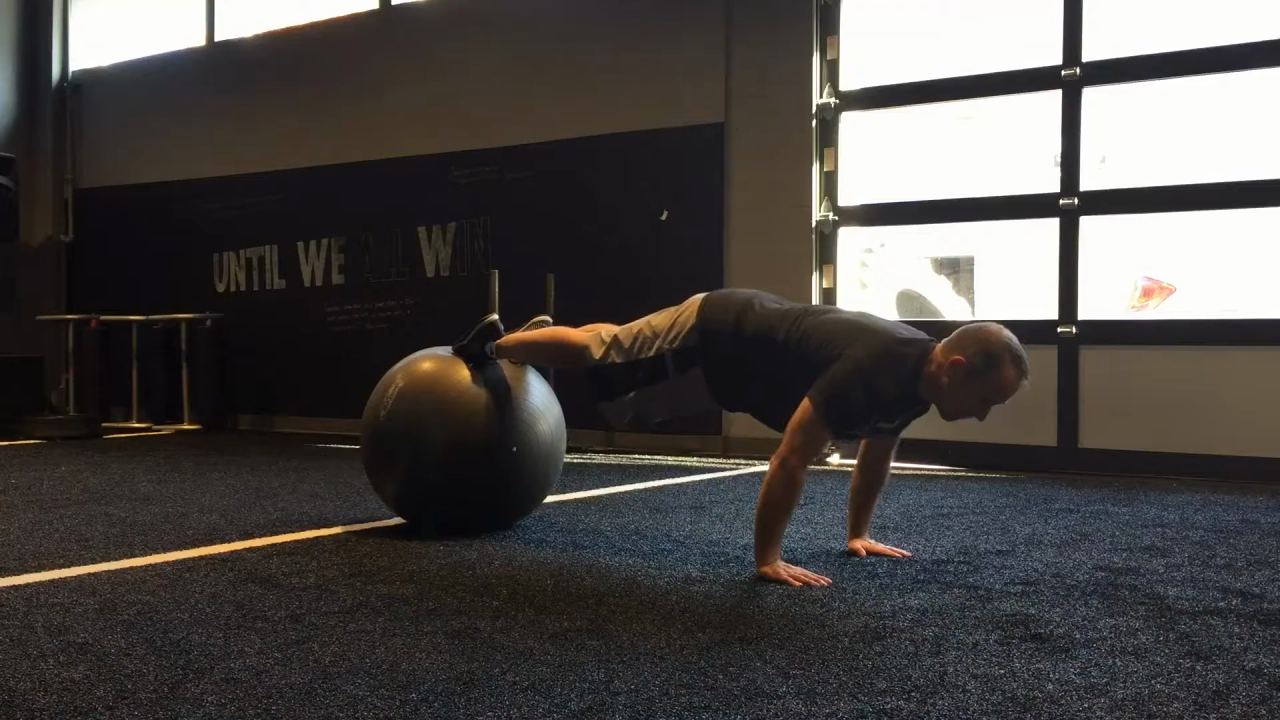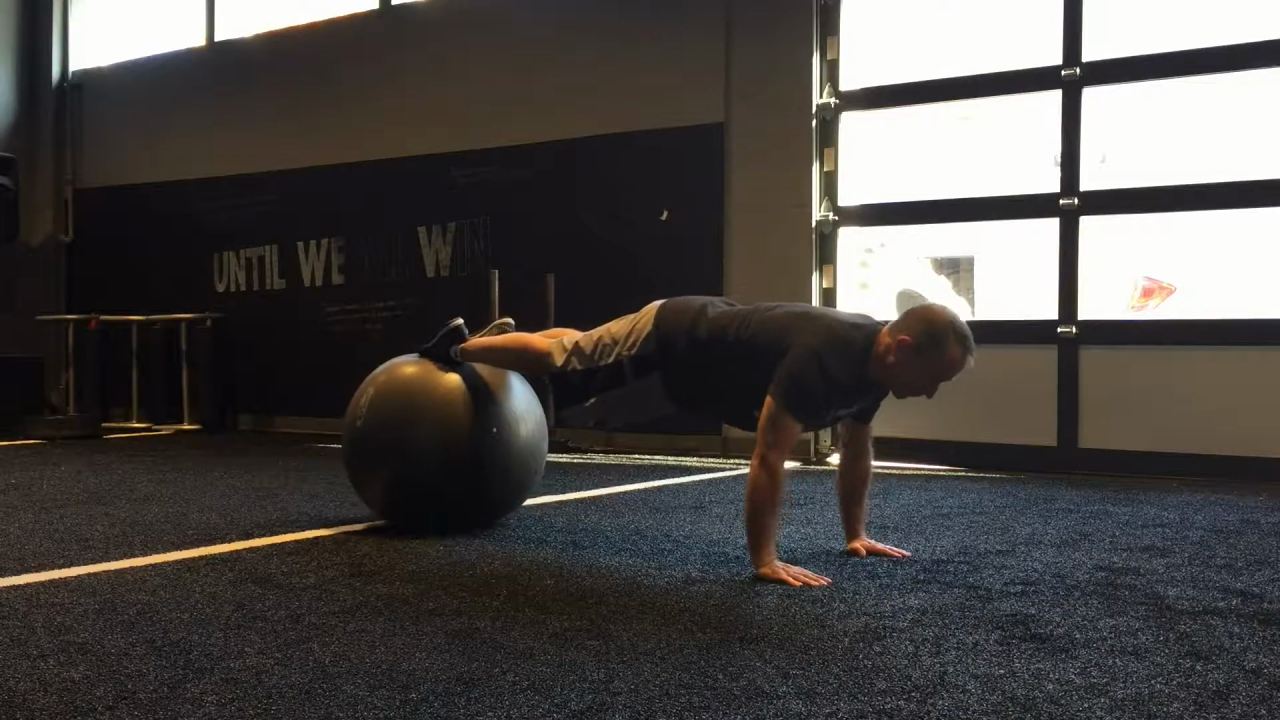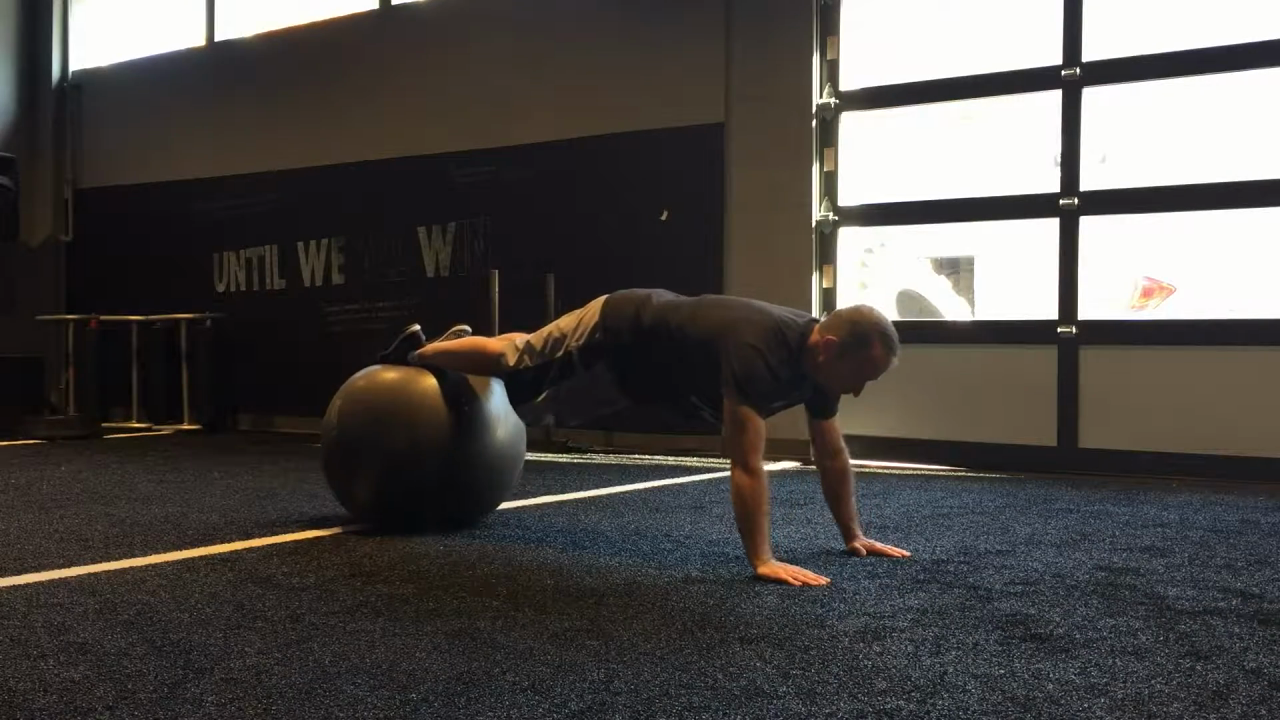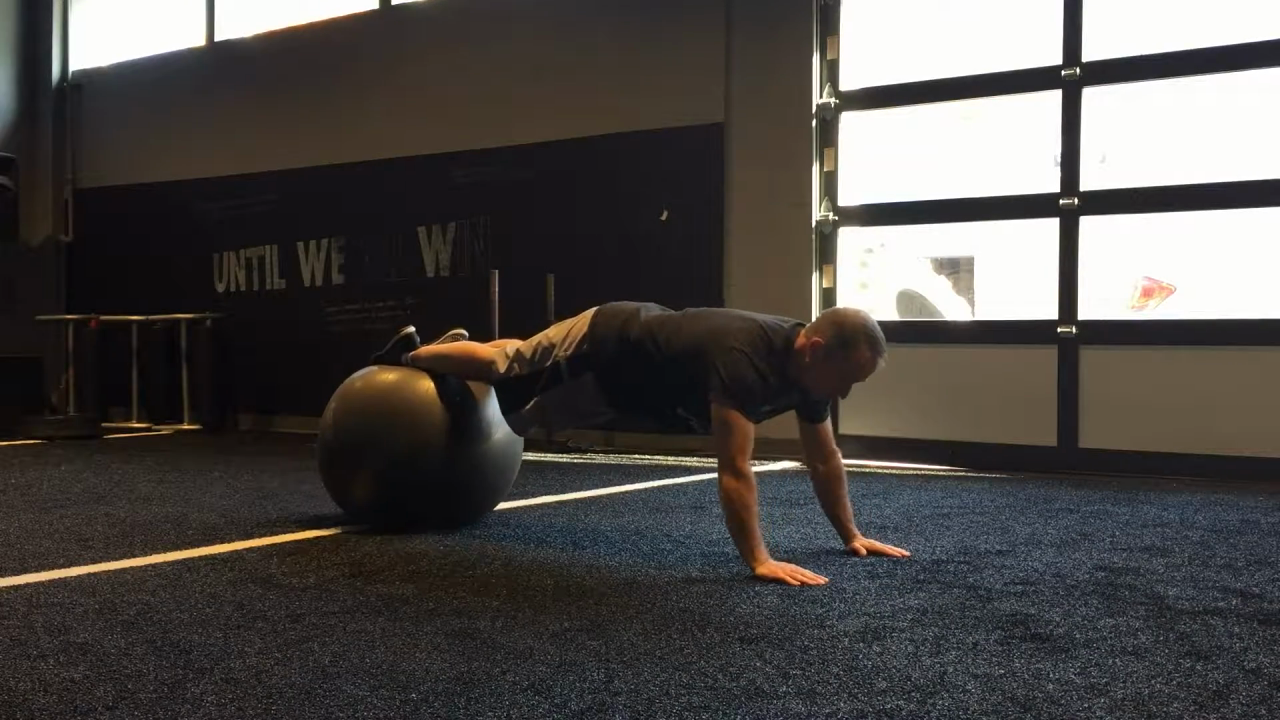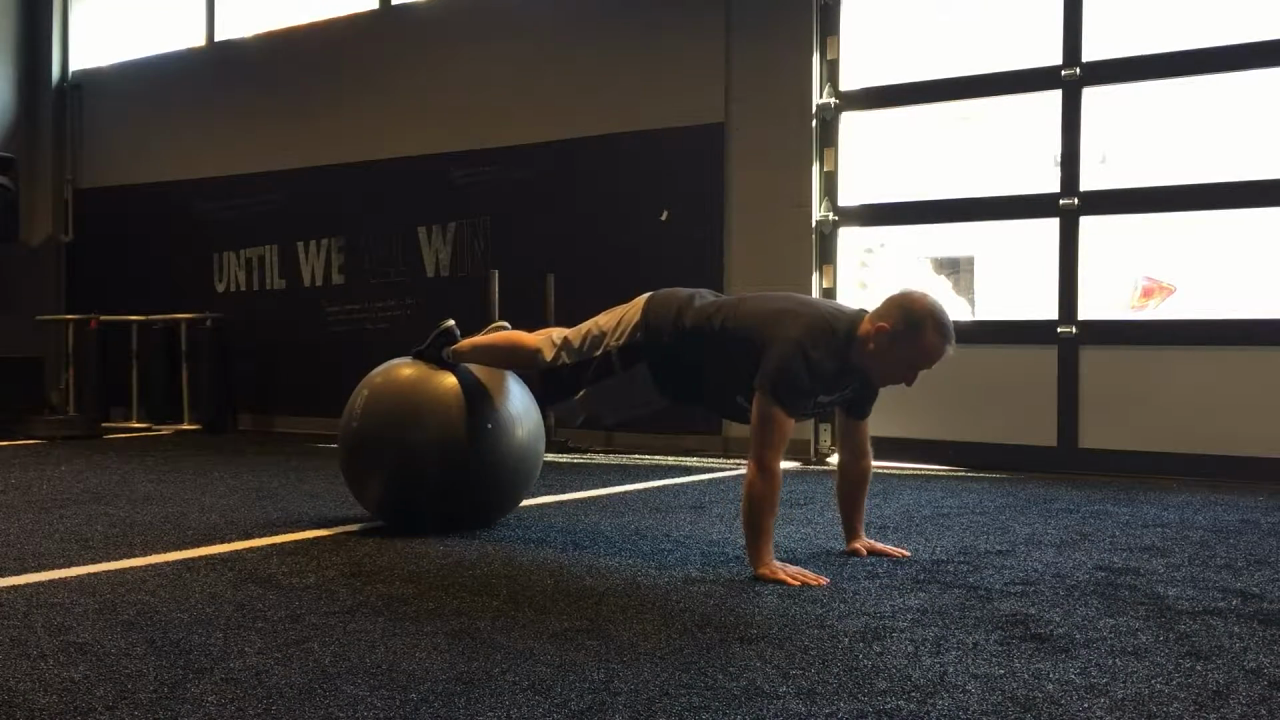
dt=1s
person 1, frame 1
left shoulder: (916, 376)
right shoulder: (873, 371)
left elbow: (877, 451)
right elbow: (790, 460)
left wrist: (858, 533)
right wrist: (767, 559)
left hip: (750, 325)
right hip: (710, 337)
left knee: (612, 344)
right knee: (596, 354)
left ankle: (539, 329)
right ankle: (494, 343)
person 1, frame 2
left shoulder: (874, 363)
right shoulder: (824, 355)
left elbow: (856, 451)
right elbow: (769, 458)
left wrist: (856, 533)
right wrist: (764, 560)
left hip: (705, 329)
right hip: (666, 344)
left knee: (577, 346)
right knee: (557, 361)
left ankle: (502, 332)
right ankle: (460, 344)
person 1, frame 3
left shoulder: (819, 358)
right shoulder: (759, 351)
left elbow: (831, 454)
right elbow: (747, 463)
left wrist: (853, 535)
right wrist: (762, 560)
left hip: (652, 325)
right hip: (613, 335)
left knee: (526, 356)
right knee: (512, 363)
left ankle: (461, 337)
right ankle: (418, 350)
person 1, frame 4
left shoulder: (808, 365)
right shoulder: (745, 357)
left elbow: (824, 457)
right elbow: (734, 466)
left wrist: (851, 535)
right wrist: (758, 560)
left hip: (642, 334)
right hip: (601, 349)
left knee: (514, 360)
right knee: (504, 369)
left ankle: (457, 342)
right ankle: (412, 351)
person 1, frame 5
left shoulder: (862, 357)
right shoulder: (804, 345)
left elbow: (855, 454)
right elbow: (764, 461)
left wrist: (855, 536)
right wrist: (762, 561)
left hip: (693, 322)
right hip: (653, 336)
left knee: (558, 351)
right knee: (548, 357)
left ankle: (477, 339)
right ankle: (452, 346)
